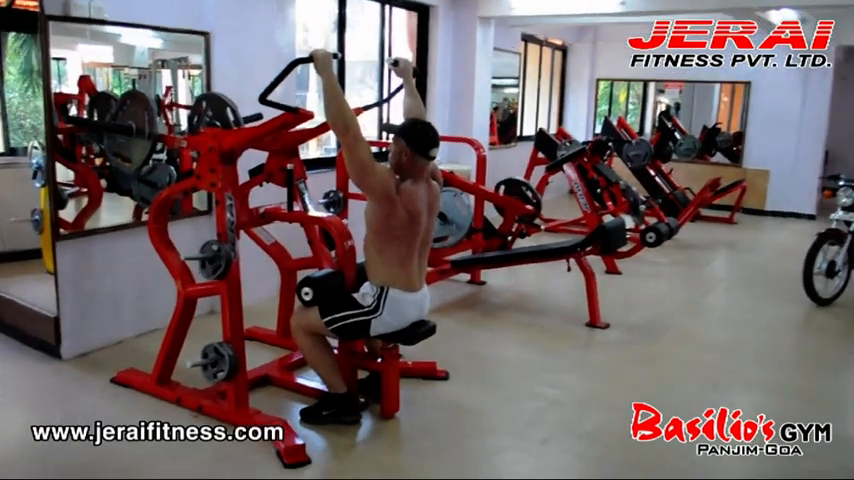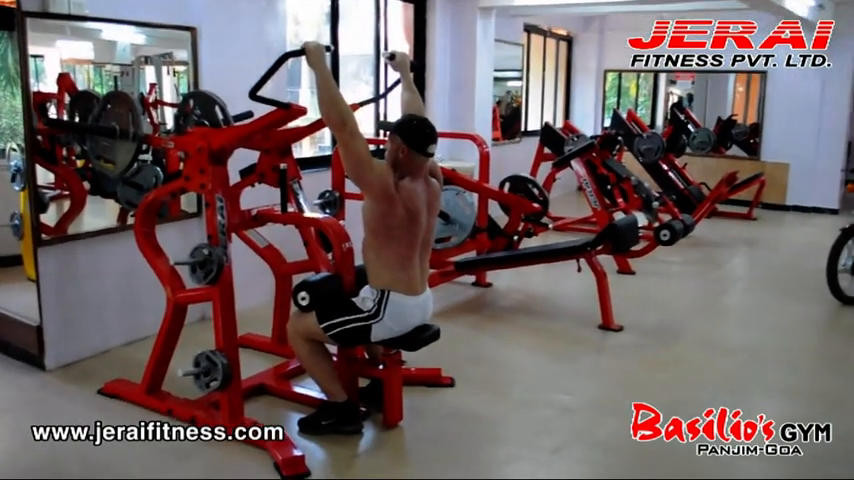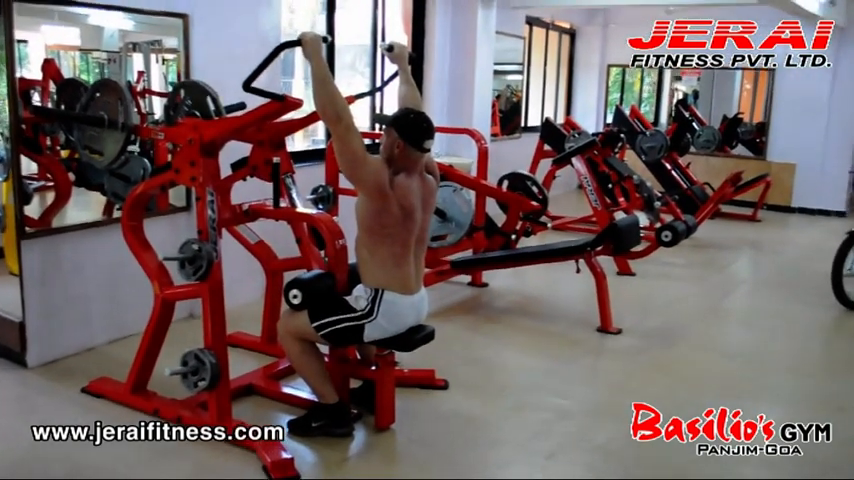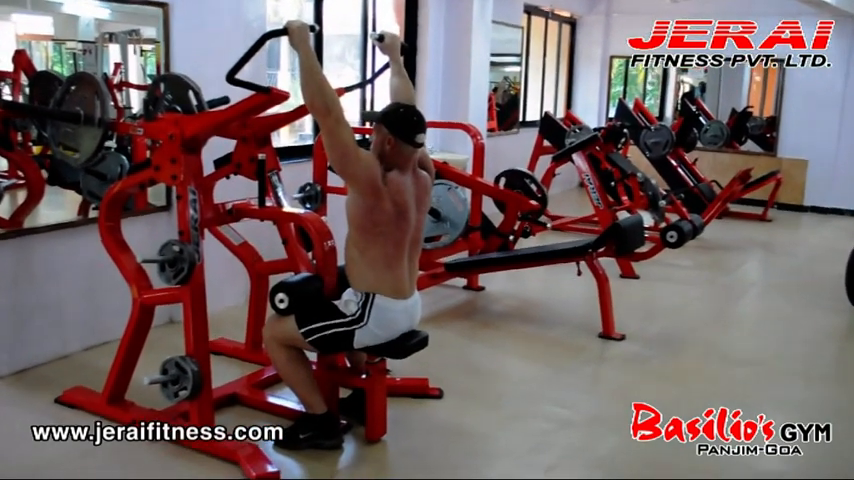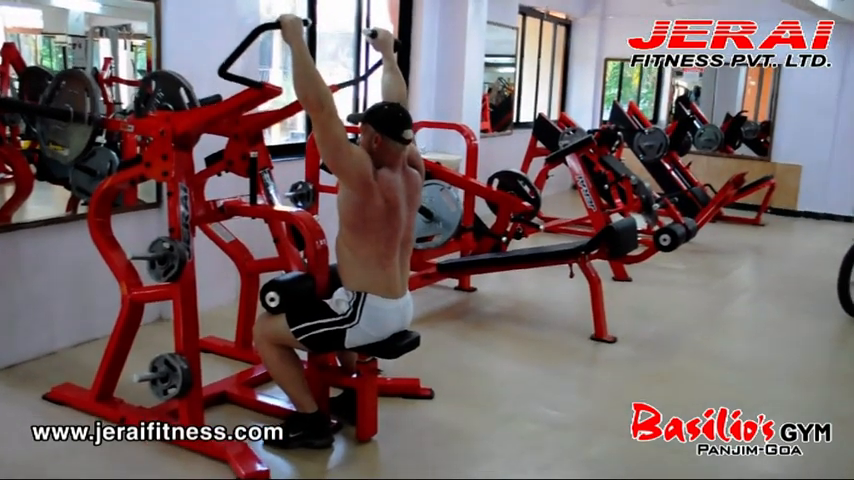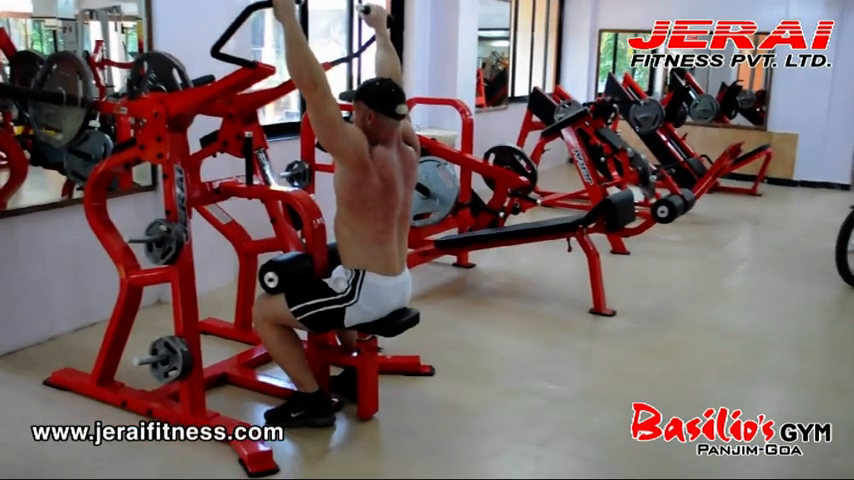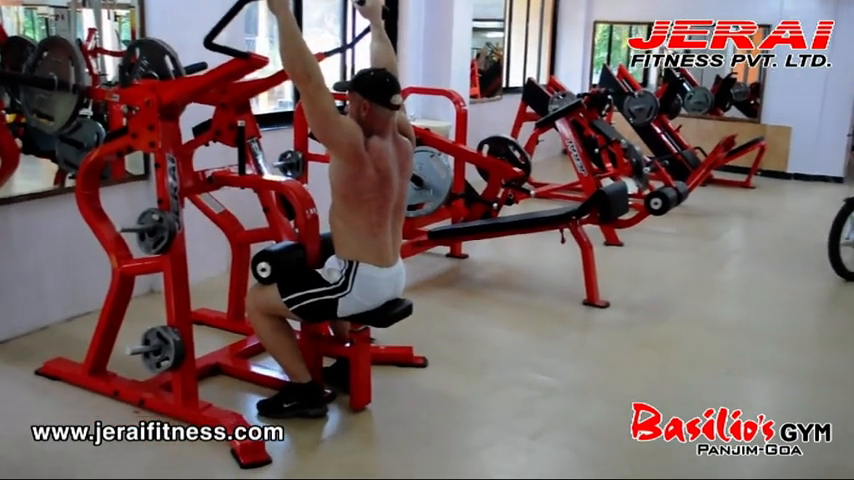
dt=0.5s
person 1, frame 1
left shoulder: (387, 189)
right shoulder: (432, 183)
left elbow: (348, 132)
right elbow: (418, 131)
left wrist: (326, 71)
right wrist: (408, 79)
left hip: (393, 305)
right hip: (419, 300)
left knee: (301, 322)
right knee: (355, 299)
left ankle: (342, 399)
right ankle: (383, 374)
person 1, frame 2
left shoulder: (386, 187)
right shoulder: (432, 182)
left elbow: (343, 127)
right elbow: (416, 126)
left wrist: (319, 64)
right wrist: (404, 72)
left hip: (394, 310)
right hip: (422, 303)
left knee: (298, 328)
right knee: (356, 305)
left ankle: (343, 409)
right ankle: (385, 382)
person 1, frame 3
left shoulder: (381, 183)
right shoulder: (428, 178)
left elbow: (338, 121)
right elbow: (413, 120)
left wrist: (315, 55)
right wrist: (403, 66)
left hip: (388, 309)
right hip: (416, 304)
left knee: (288, 326)
right knee: (345, 303)
left ankle: (333, 411)
right ankle: (377, 384)
person 1, frame 4
left shoulder: (373, 180)
right shoulder: (422, 174)
left elbow: (327, 114)
right elbow: (405, 116)
left wrist: (302, 44)
right wrist: (394, 56)
left hip: (380, 315)
right hip: (409, 309)
left knee: (274, 333)
right knee: (338, 308)
left ankle: (321, 423)
person 1, frame 5
left shoulder: (364, 177)
right shoulder: (413, 172)
left elbow: (320, 109)
right elbow: (397, 112)
left wrist: (296, 39)
right wrist: (387, 54)
left hip: (370, 314)
right hip: (401, 309)
left knee: (265, 331)
right knee: (328, 306)
left ankle: (311, 421)
right ankle: (359, 392)
person 1, frame 6
left shoulder: (359, 154)
right shoulder: (407, 147)
left elbow: (314, 88)
right elbow: (391, 89)
left hip: (370, 292)
right hip: (400, 285)
left knee: (265, 312)
right knee: (329, 286)
left ankle: (313, 401)
right ankle: (358, 372)
person 1, frame 7
left shoulder: (354, 145)
right shoulder: (403, 138)
left elbow: (308, 80)
right elbow: (385, 80)
left hip: (363, 282)
right hip: (393, 276)
left knee: (257, 301)
right knee: (317, 276)
left ankle: (305, 391)
right ankle: (350, 363)
